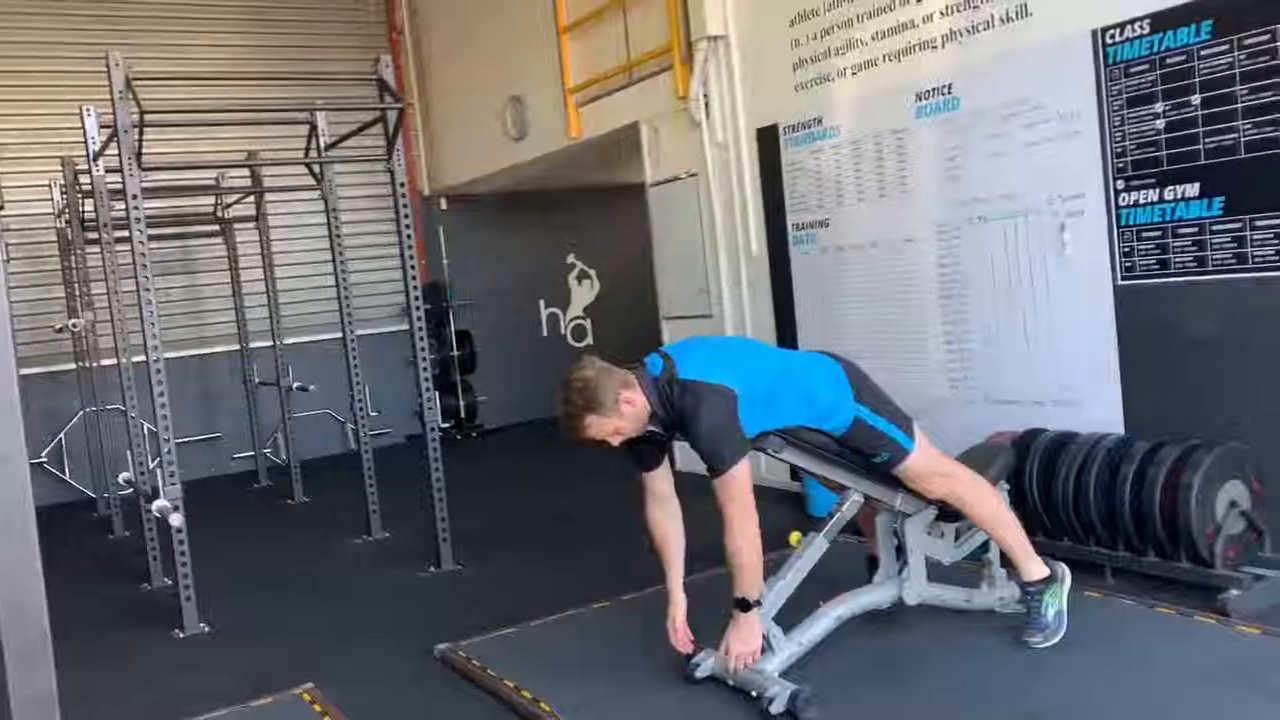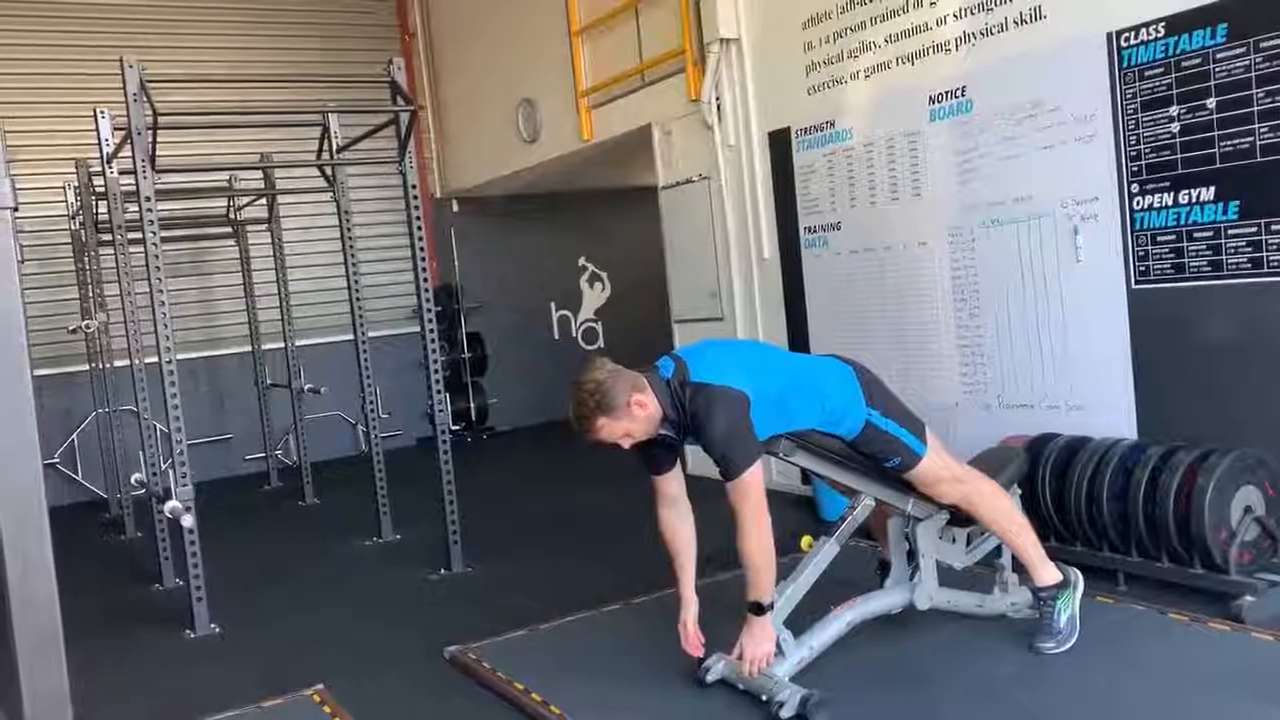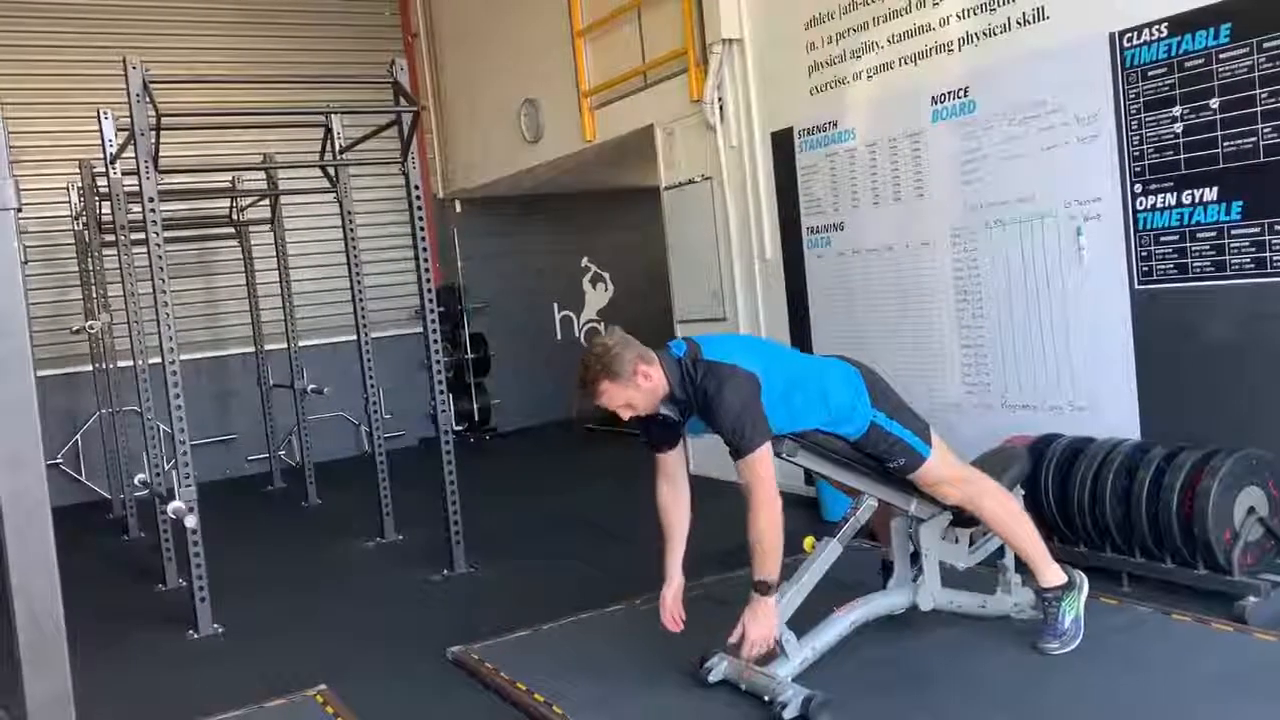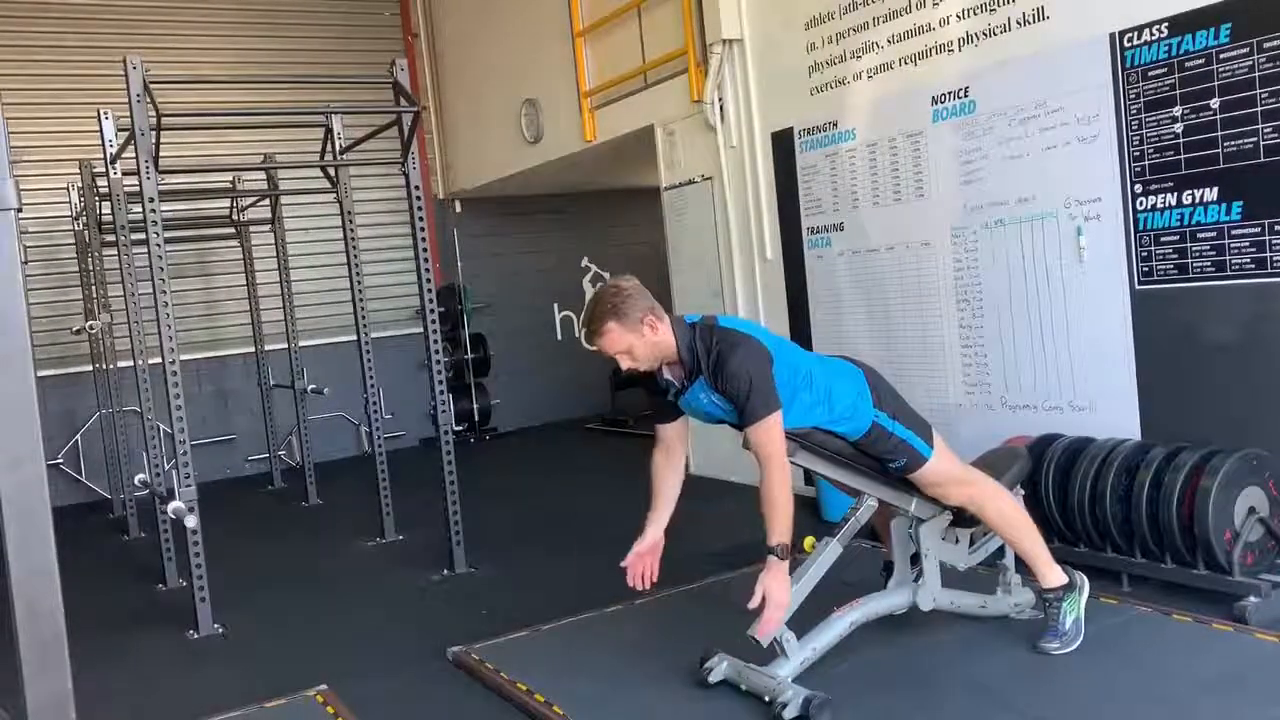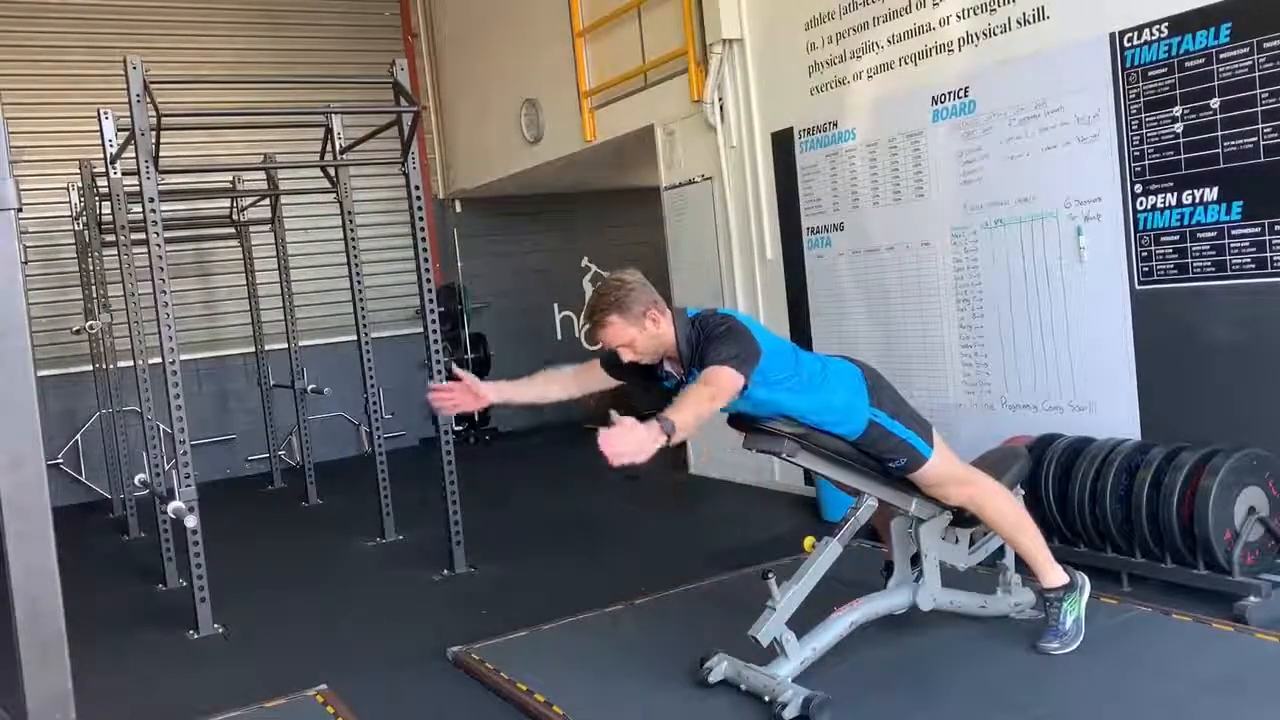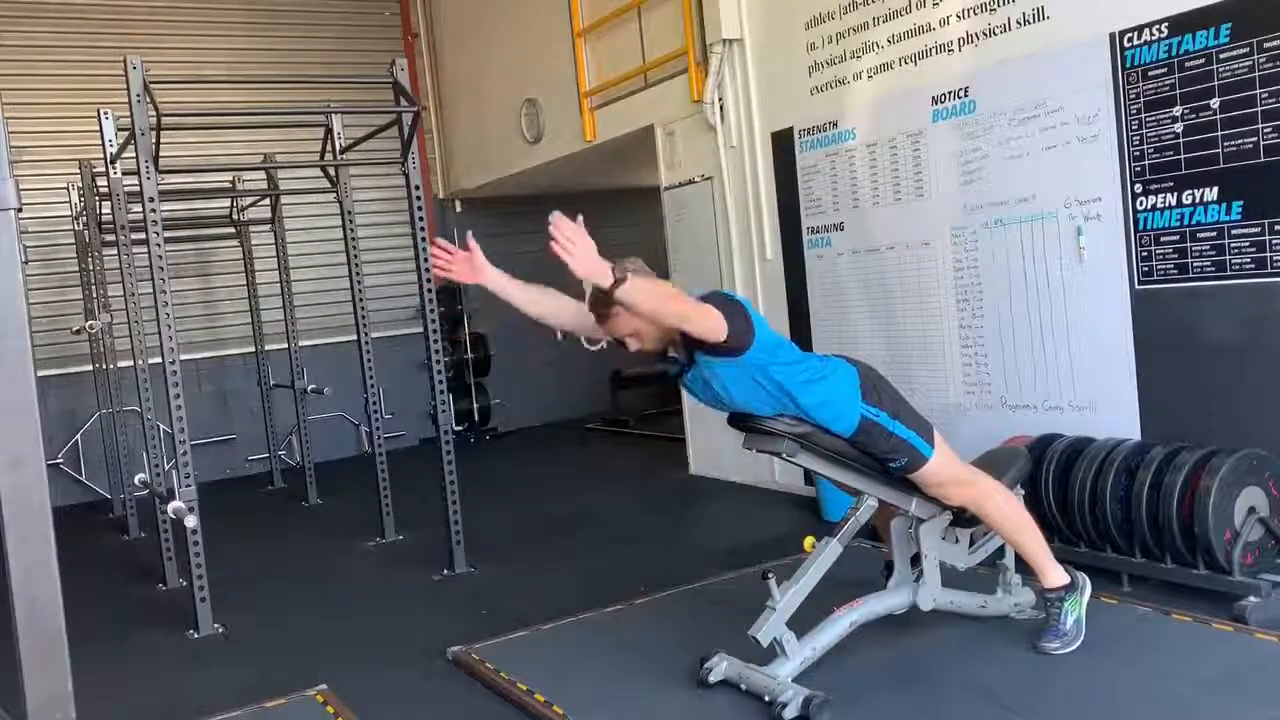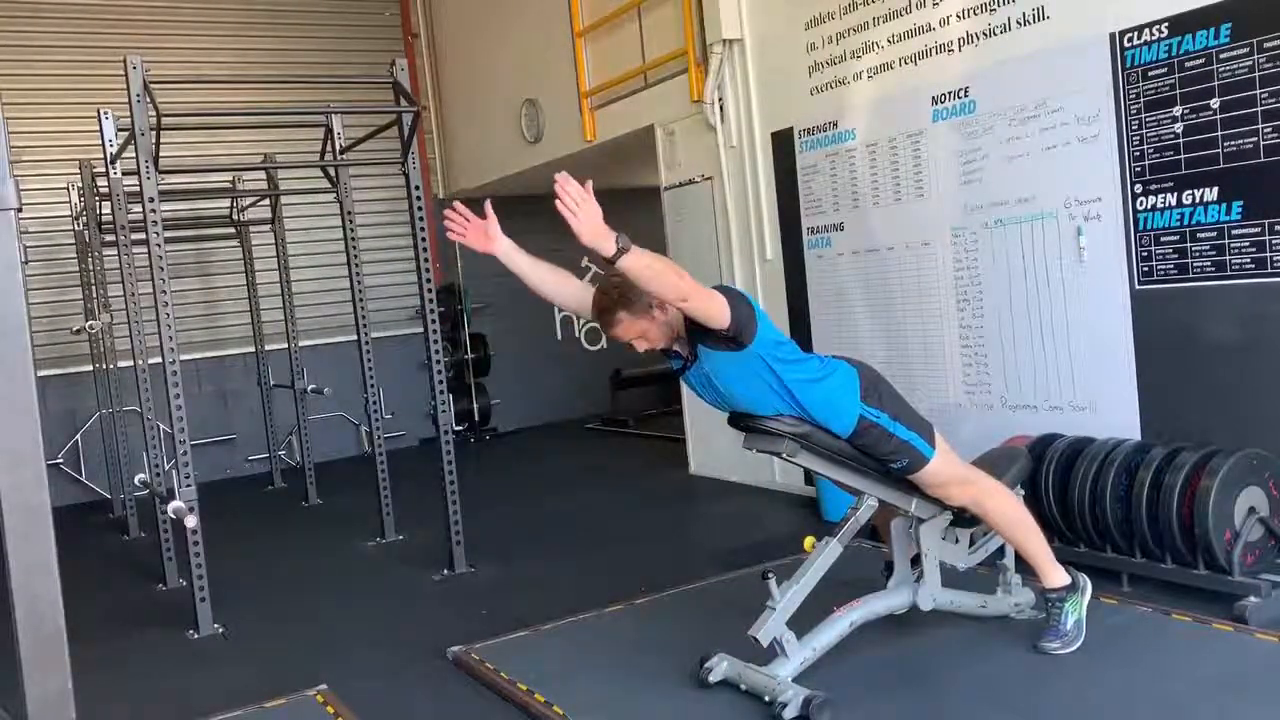
dt=0.7s
person 1, frame 1
left shoulder: (701, 404)
right shoulder: (639, 397)
left elbow: (740, 516)
right elbow: (660, 501)
left wrist: (746, 614)
right wrist: (676, 594)
left hip: (834, 394)
right hip: (802, 409)
left knee: (935, 477)
left ankle: (1041, 578)
person 1, frame 2
left shoulder: (712, 406)
right shoulder: (649, 402)
left elbow: (752, 519)
right elbow: (672, 504)
left wrist: (759, 617)
right wrist: (688, 598)
left hip: (845, 398)
right hip: (812, 412)
left knee: (948, 482)
left ankle: (1053, 583)
person 1, frame 3
left shoulder: (723, 386)
right shoulder: (657, 391)
left elbow: (764, 498)
right elbow: (671, 482)
left wrist: (763, 598)
right wrist: (673, 575)
left hip: (850, 400)
right hip: (816, 415)
left knee: (953, 484)
left ankle: (1058, 585)
person 1, frame 4
left shoulder: (732, 353)
right shoulder: (661, 372)
left elbow: (774, 464)
right elbow: (670, 450)
left wrist: (777, 564)
right wrist: (654, 532)
left hip: (854, 402)
right hip: (817, 421)
left knee: (956, 486)
left ankle: (1059, 585)
person 1, frame 5
left shoulder: (722, 335)
right shoulder: (650, 354)
left elbow: (711, 395)
right elbow: (577, 377)
left wrist: (655, 433)
right wrist: (491, 392)
left hip: (855, 401)
right hip: (818, 423)
left knee: (956, 485)
left ankle: (1060, 586)
right ankle: (913, 572)
person 1, frame 6
left shoulder: (721, 315)
right shoulder: (661, 334)
left elbow: (678, 307)
right elbow: (568, 313)
left wrist: (605, 275)
right wrist: (489, 276)
left hip: (852, 401)
right hip: (818, 425)
left knee: (957, 485)
left ankle: (1061, 585)
person 1, frame 7
left shoulder: (725, 311)
right shoulder: (667, 328)
left elbow: (681, 286)
right elbow: (572, 295)
left wrist: (607, 244)
right wrist: (500, 247)
left hip: (854, 403)
right hip: (819, 425)
left knee: (958, 485)
left ankle: (1061, 585)
